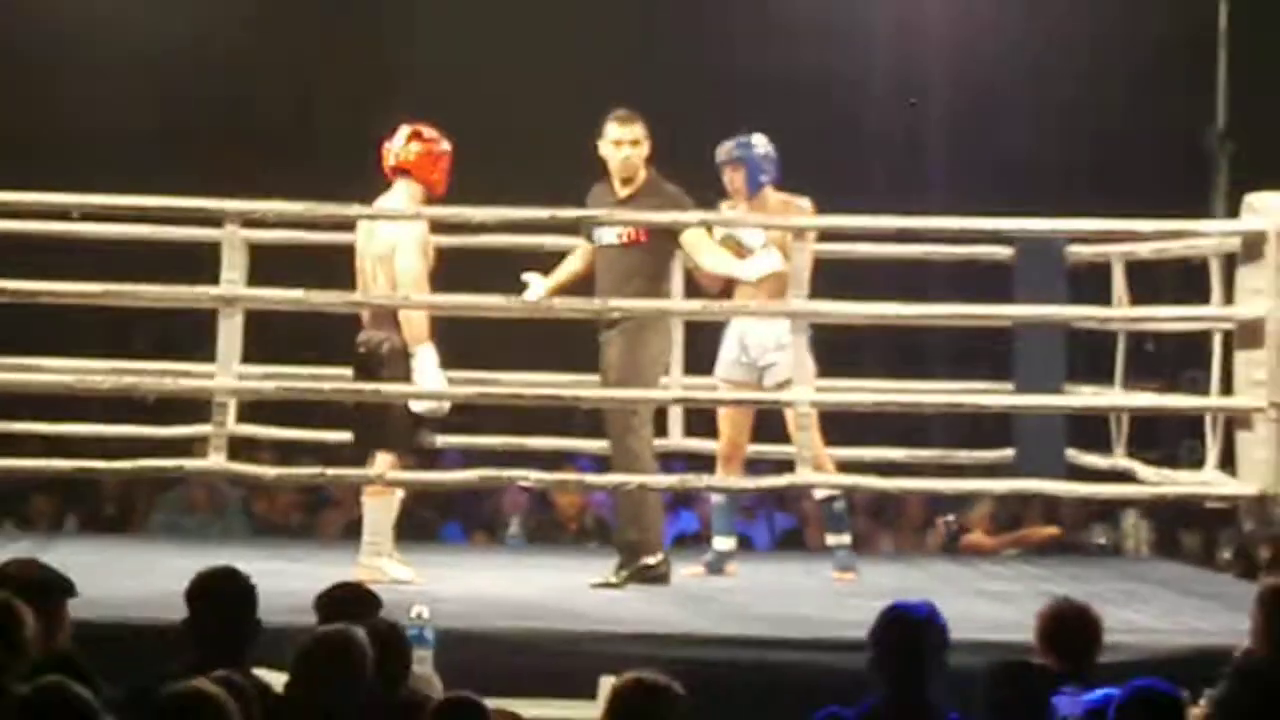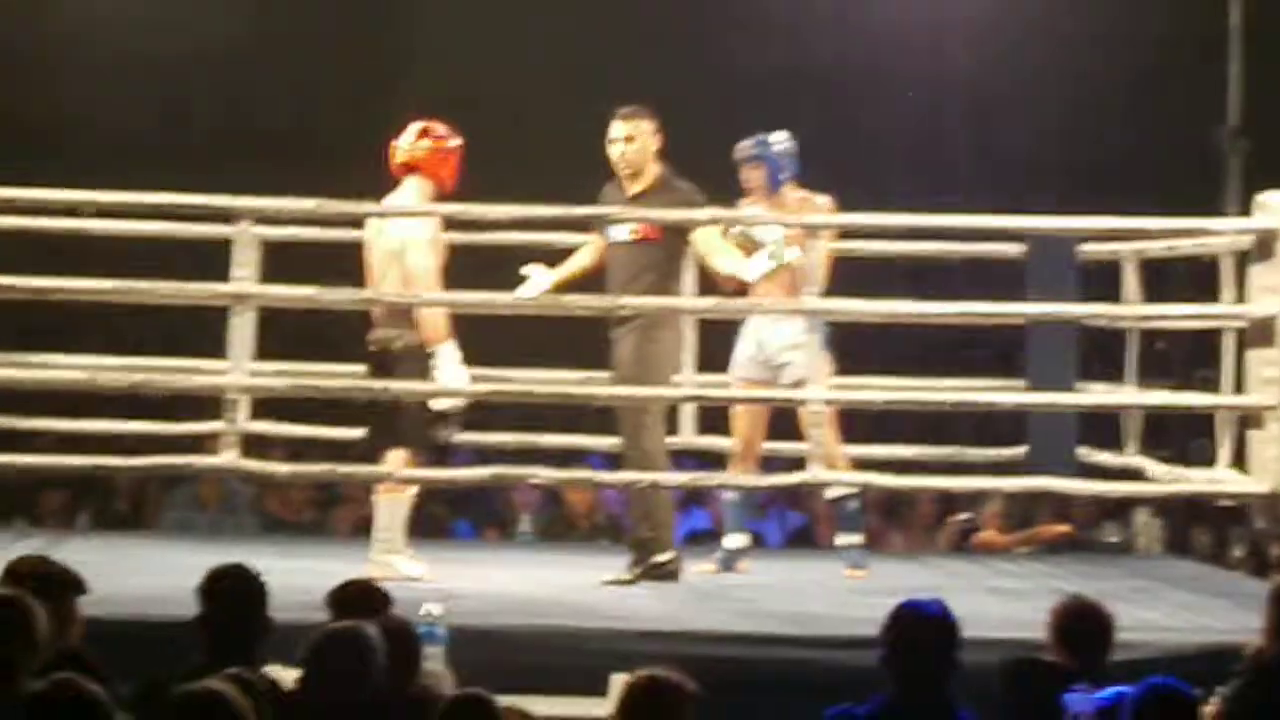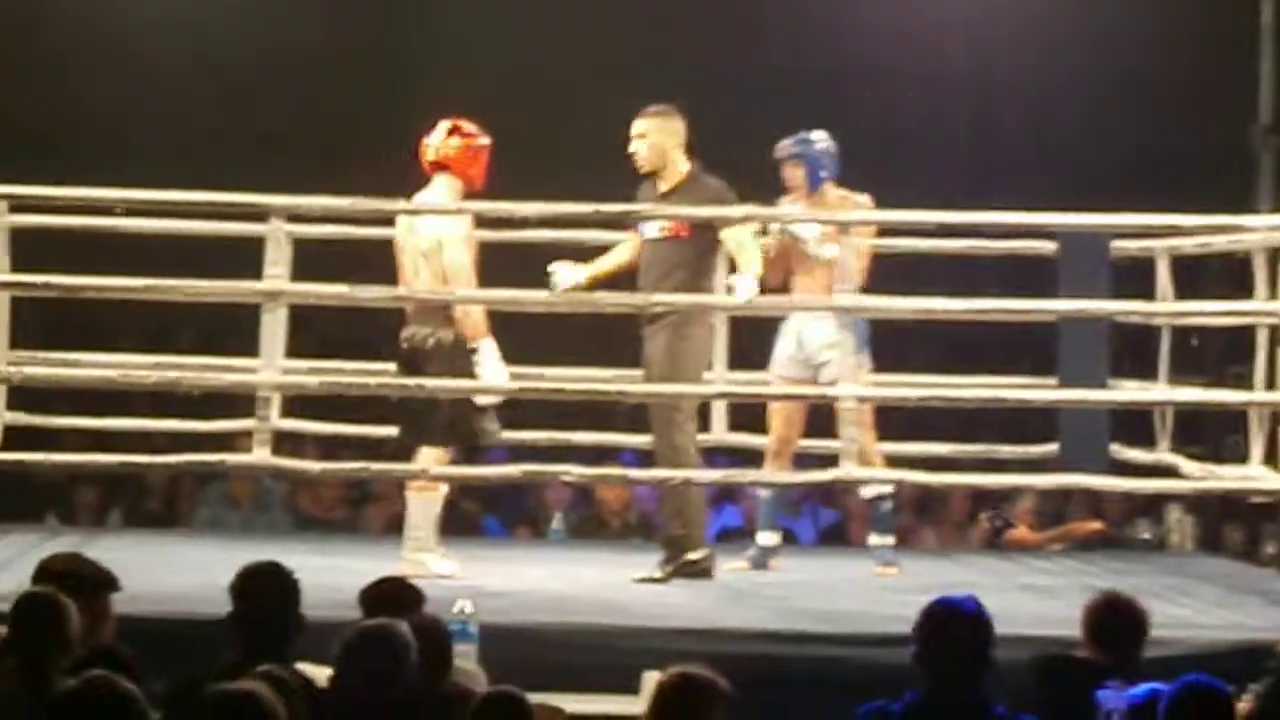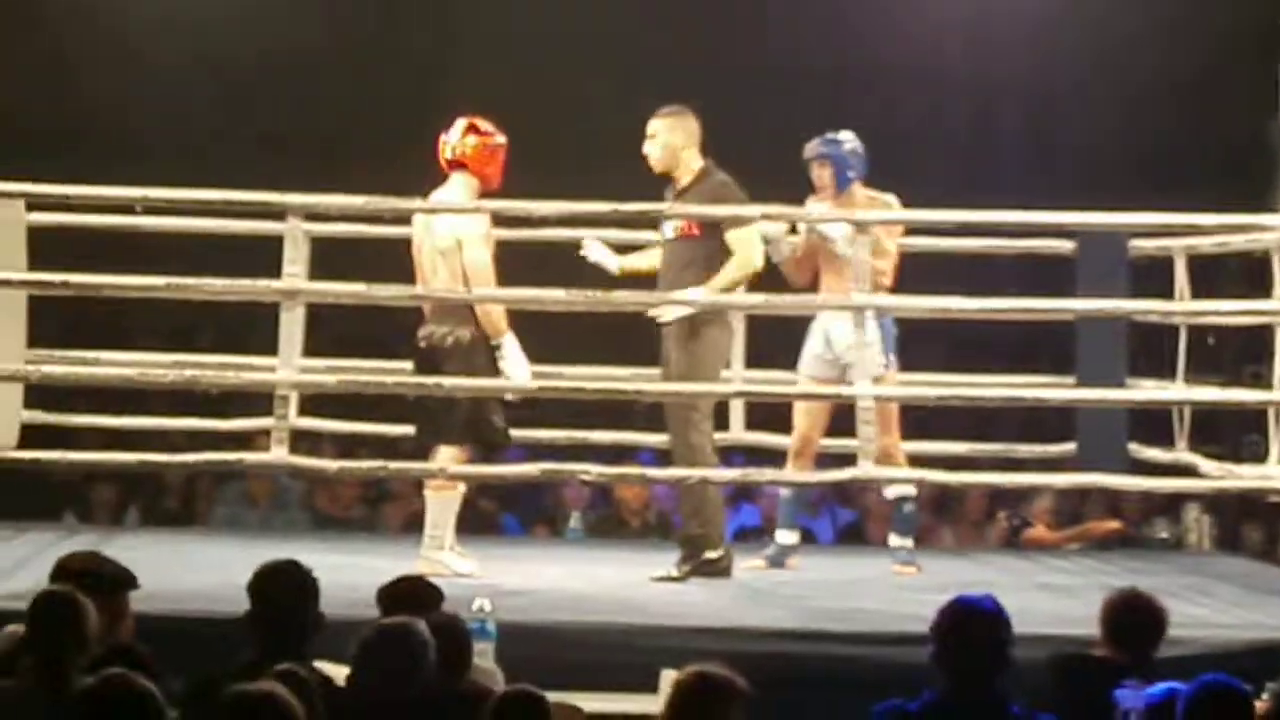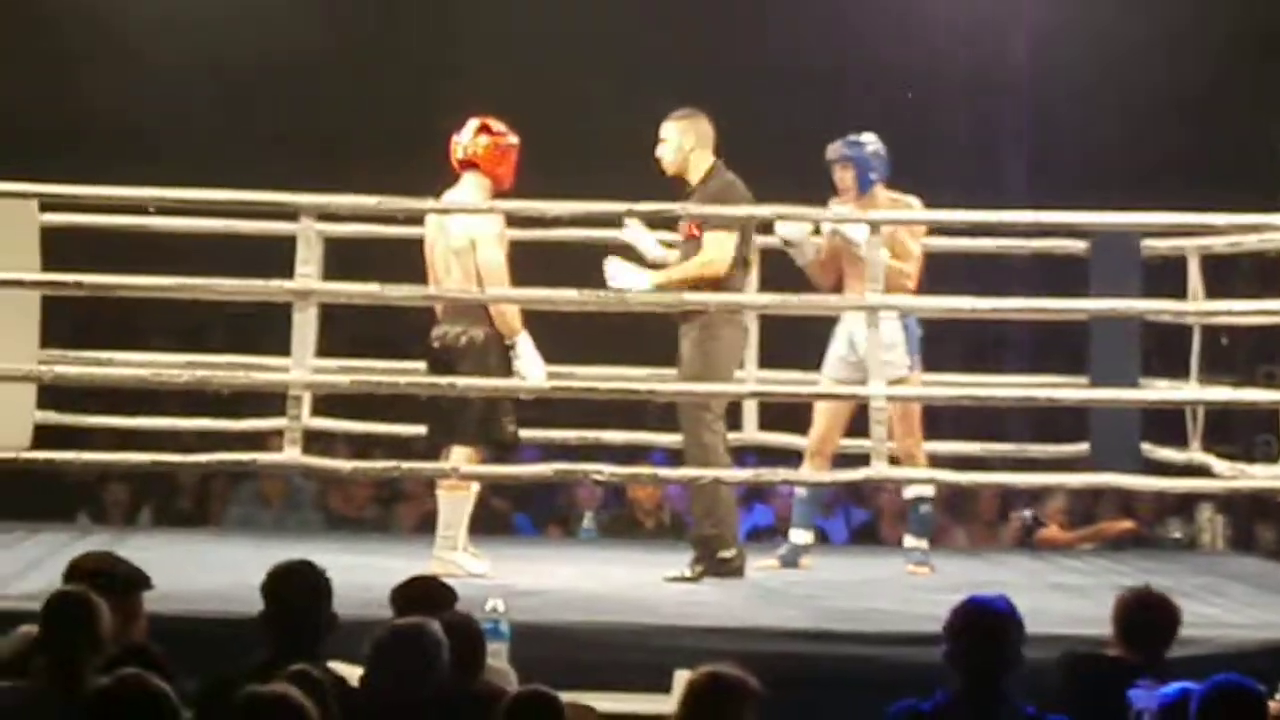
dt=0.1s
person 1, frame 1
left shoulder: (668, 198)
right shoulder: (598, 196)
left elbow: (704, 250)
left wrist: (743, 267)
right wrist: (549, 284)
left hip: (643, 328)
right hip: (611, 329)
left knee: (629, 437)
right knee: (626, 440)
left ankle: (644, 552)
right ankle: (646, 551)
person 1, frame 2
left shoulder: (681, 195)
right shoulder: (611, 194)
left elbow: (715, 248)
left wrist: (742, 267)
right wrist: (552, 278)
left hip: (656, 327)
right hip: (622, 328)
left knee: (643, 434)
right knee: (639, 436)
left ankle: (655, 550)
right ankle: (658, 548)
person 1, frame 3
left shoulder: (710, 192)
right shoulder: (647, 193)
left elbow: (745, 246)
left wrist: (748, 276)
right wrist: (586, 273)
left hip: (687, 324)
right hip: (655, 325)
left knee: (674, 432)
right knee: (672, 434)
left ankle: (688, 548)
right ankle: (689, 547)
person 1, frame 4
left shoulder: (721, 191)
right shoulder: (676, 193)
left elbow: (749, 258)
left wrist: (702, 293)
right wrist: (615, 261)
left hip: (702, 326)
right hip: (676, 325)
left knee: (690, 431)
right knee: (687, 433)
left ankle: (706, 548)
right ankle: (707, 546)
person 1, frame 5
left shoulder: (724, 190)
right shoulder: (698, 193)
left elbow: (715, 262)
left wrist: (648, 278)
right wrist: (652, 249)
left hip: (715, 322)
right hip: (697, 322)
left knee: (703, 431)
right knee: (701, 433)
left ankle: (719, 547)
right ankle: (719, 547)
person 2, frame 1
left shoulder: (372, 216)
right shoulder: (409, 221)
right elbow: (411, 294)
right wrist: (424, 358)
left hip: (374, 336)
right hip: (398, 340)
left knee: (384, 449)
right knee: (391, 450)
left ankle: (380, 548)
right ankle: (373, 555)
person 2, frame 2
left shoulder: (381, 213)
right shoulder: (421, 218)
right elbow: (426, 293)
right wrist: (446, 353)
left hip: (385, 334)
right hip: (412, 338)
left knee: (397, 445)
right knee: (404, 446)
left ankle: (392, 545)
right ankle: (386, 551)
person 2, frame 3
left shoulder: (411, 211)
right shoulder: (453, 216)
right elbow: (463, 290)
right wrist: (486, 350)
left hip: (417, 331)
right hip: (445, 335)
left knee: (428, 443)
right knee: (437, 444)
left ankle: (424, 543)
right ankle: (417, 549)
person 2, frame 4
left shoulder: (427, 210)
right shoulder: (471, 214)
right elbow: (483, 289)
right wrist: (507, 345)
left hip: (434, 330)
right hip: (464, 334)
left knee: (444, 441)
right knee: (455, 443)
left ankle: (442, 541)
right ankle: (435, 549)
person 2, frame 5
left shoulder: (440, 210)
right shoulder: (484, 214)
right elbow: (497, 288)
right wrist: (522, 345)
left hip: (447, 330)
right hip: (477, 334)
left knee: (456, 442)
right knee: (468, 443)
left ankle: (454, 541)
right ankle: (448, 549)
person 3, frame 1
left shoulder: (795, 210)
right shoulder: (729, 212)
left elbow: (801, 280)
right elbow: (714, 282)
left wrist: (759, 246)
left hip: (783, 331)
right hip: (739, 330)
left knee: (809, 444)
right knee: (728, 449)
left ankle: (841, 545)
right ankle: (720, 551)
person 3, frame 2
left shoulder: (815, 206)
right shoulder: (748, 210)
left elbow: (816, 276)
left wrist: (778, 242)
left hip: (800, 329)
right hip: (756, 328)
left knee: (824, 443)
right knee: (743, 446)
left ankle: (852, 545)
right ankle: (733, 548)
person 3, frame 3
left shoulder: (854, 205)
right shoulder: (788, 208)
left elbow: (855, 275)
right elbow: (774, 276)
left wrist: (816, 240)
left hip: (839, 327)
right hip: (796, 326)
left knee: (861, 442)
right knee: (778, 443)
right ankle: (765, 546)
person 3, frame 4
left shoulder: (882, 206)
right shoulder: (815, 207)
left elbow: (884, 276)
right elbow: (802, 277)
left wrist: (843, 240)
right wrist: (776, 242)
left hip: (868, 326)
right hip: (825, 326)
left knee: (887, 445)
right knee: (800, 443)
left ankle: (903, 546)
right ankle: (783, 545)
person 3, frame 5
left shoulder: (904, 208)
right shoulder: (839, 210)
left elbow: (908, 278)
left wrist: (865, 242)
right wrist: (800, 245)
left hip: (891, 328)
right hip: (849, 327)
left knee: (908, 445)
right knee: (818, 442)
left ankle: (918, 546)
right ankle: (797, 544)
